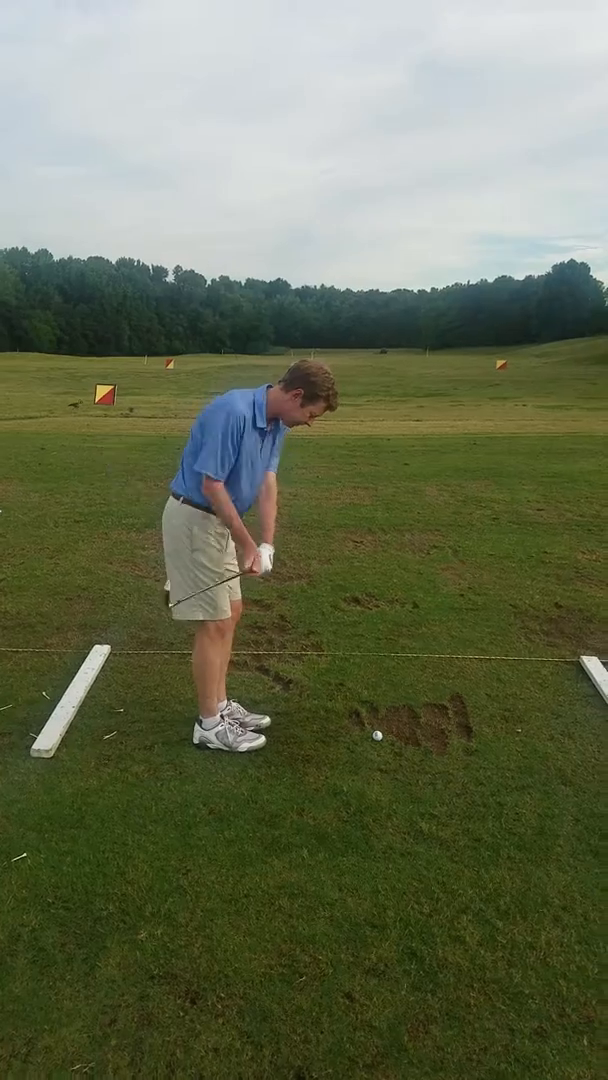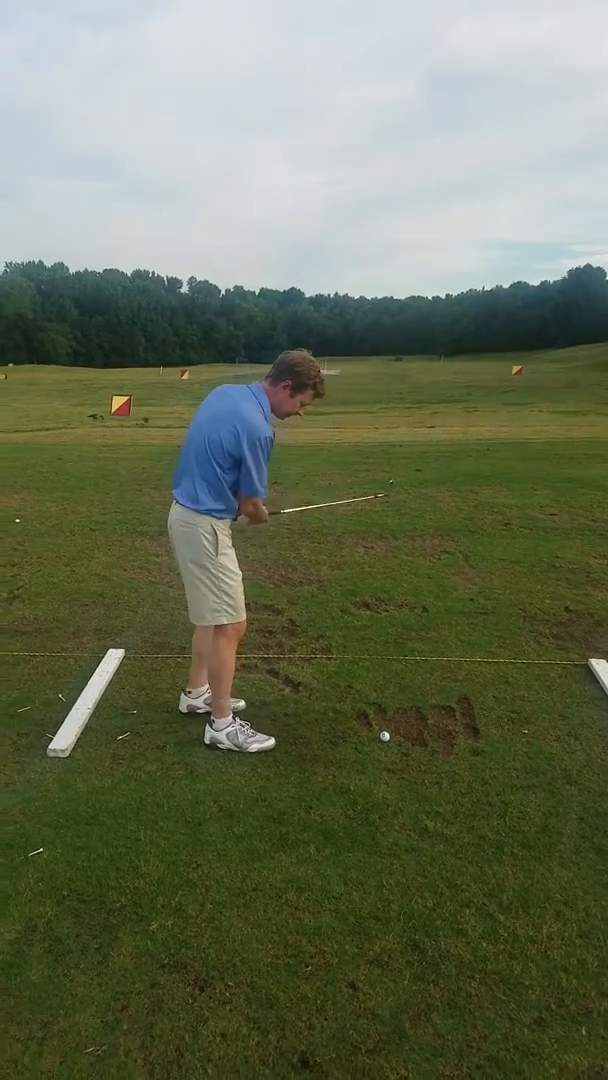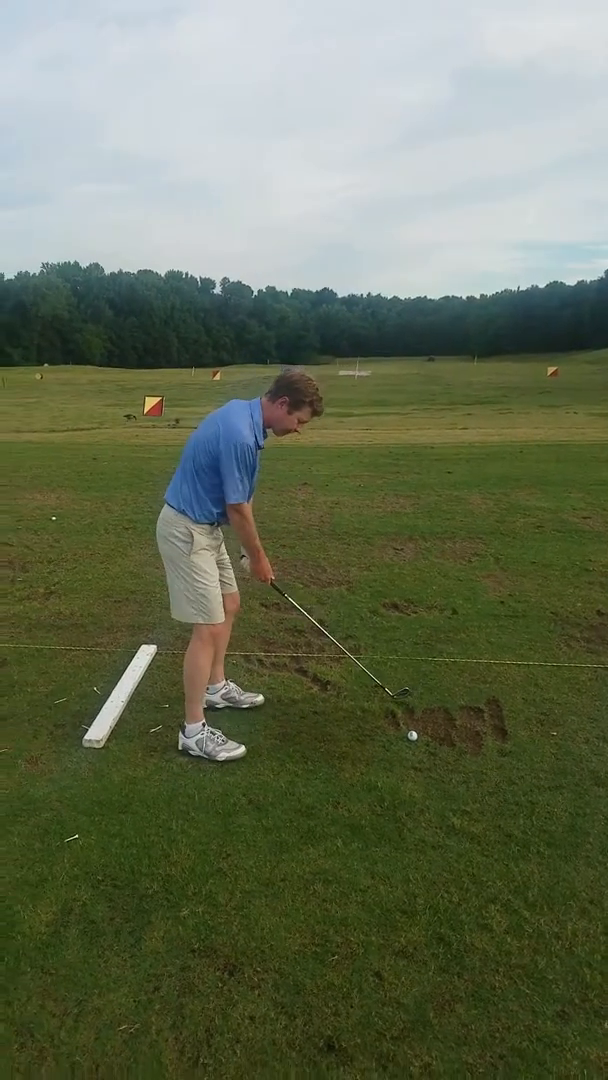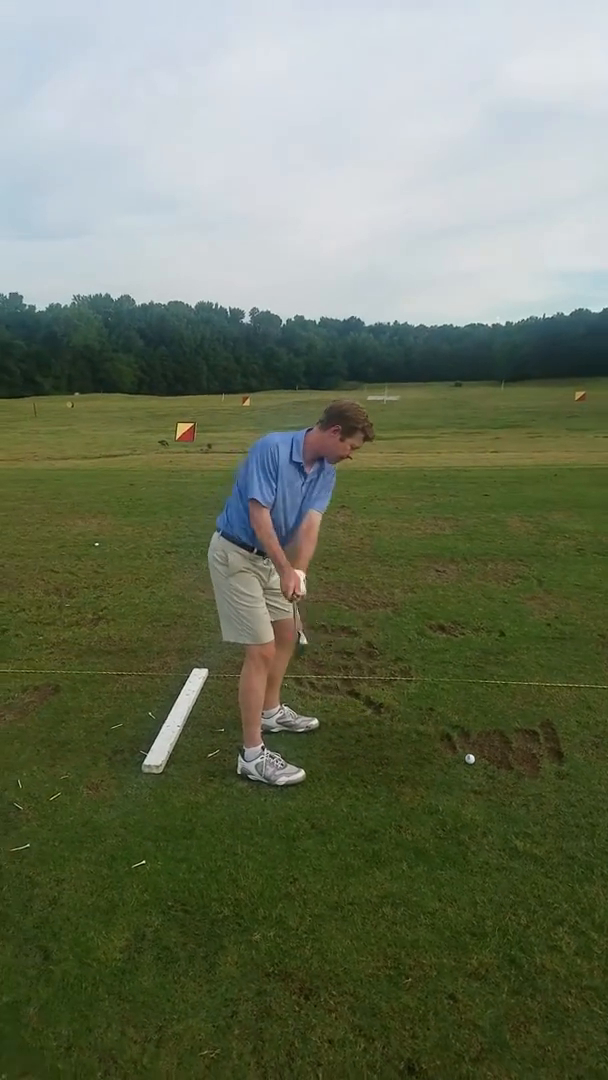
dt=0.7s
person 1, frame 1
left shoulder: (276, 424)
right shoulder: (233, 411)
left elbow: (266, 484)
right elbow: (211, 485)
left wrist: (267, 544)
right wrist: (246, 541)
left hip: (218, 521)
right hip: (193, 519)
left knee: (230, 614)
right knee: (214, 622)
left ankle: (219, 704)
right ankle: (209, 724)
person 1, frame 2
left shoulder: (226, 392)
right shoulder: (256, 429)
right elbow: (250, 501)
right wrist: (260, 518)
left hip: (190, 514)
right hip: (205, 526)
left knee: (212, 614)
right knee: (230, 624)
left ankle: (197, 691)
right ankle: (222, 724)
person 1, frame 3
left shoulder: (241, 411)
right shoulder: (240, 437)
right elbow: (238, 509)
left wrist: (252, 551)
right wrist: (258, 557)
left hip: (204, 525)
right hip: (187, 530)
left knee: (228, 605)
right knee: (209, 628)
left ankle: (214, 686)
right ankle: (193, 730)
person 1, frame 4
left shoulder: (326, 473)
right shoulder: (271, 447)
left elbow: (312, 522)
right elbow: (258, 511)
left wrist: (299, 572)
right wrist: (284, 570)
left hip: (268, 556)
right hip: (236, 554)
left knee: (287, 630)
right knee: (262, 650)
left ankle: (271, 711)
right ankle: (252, 755)
